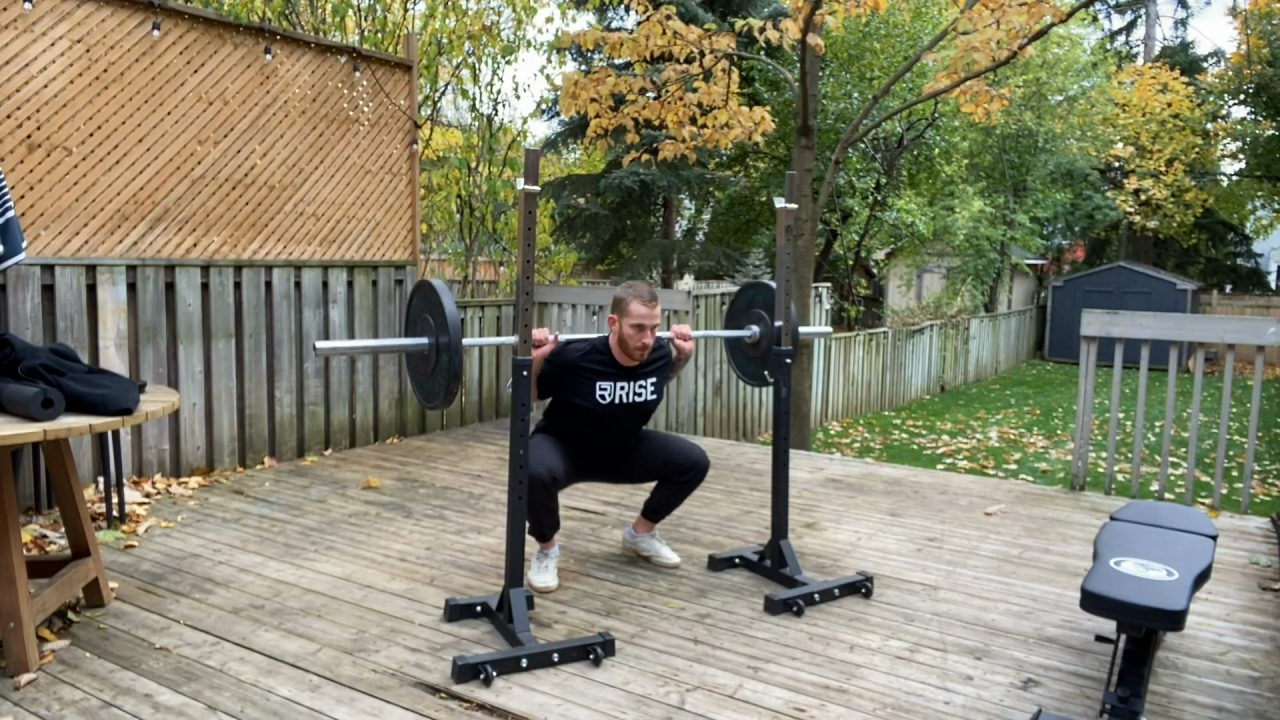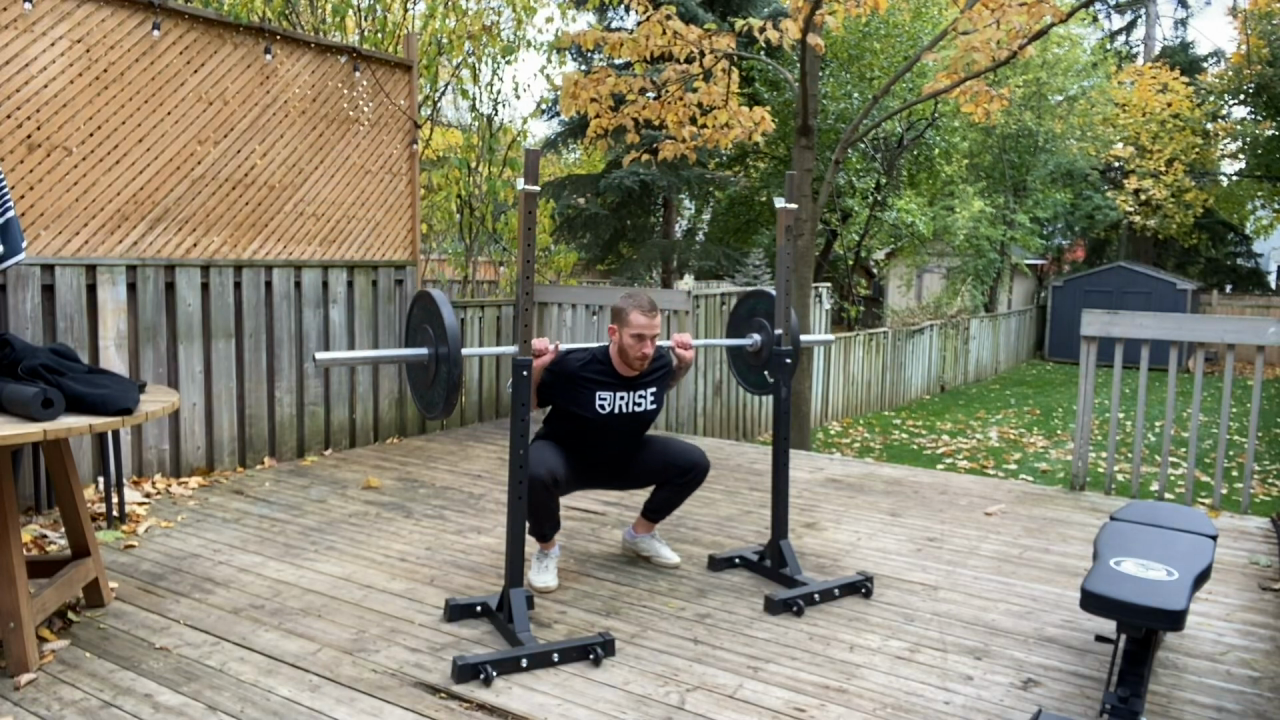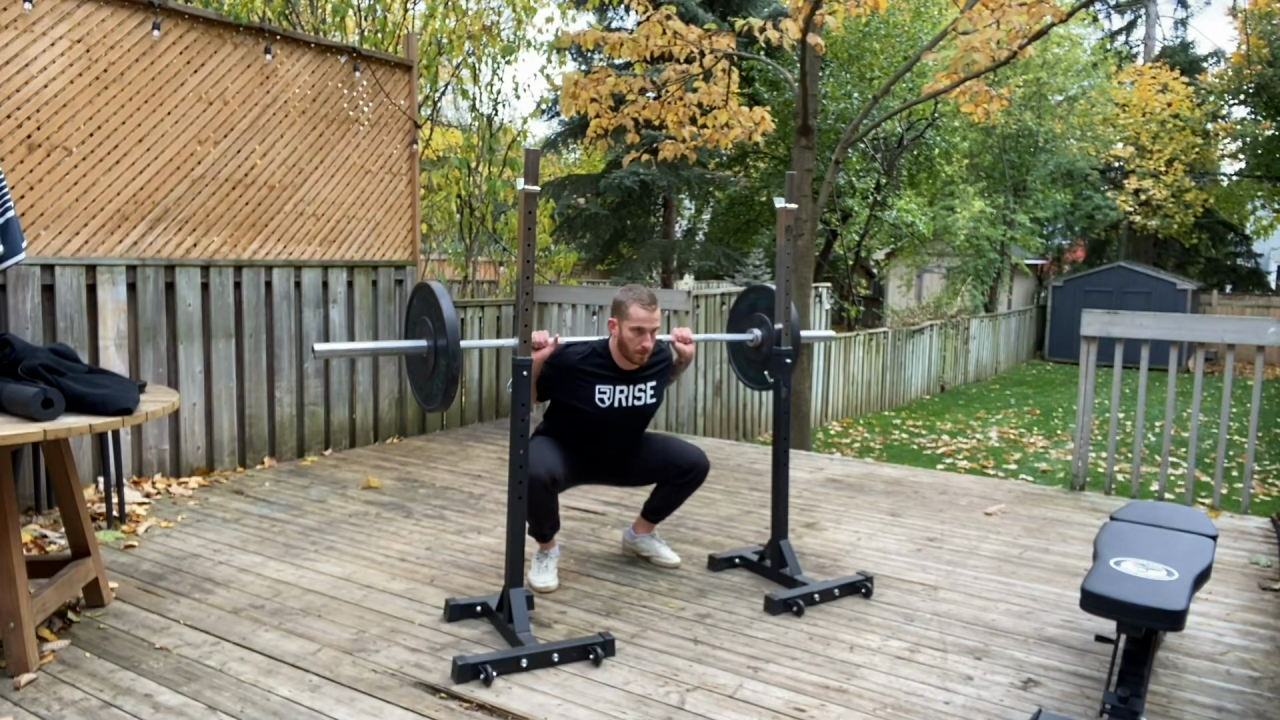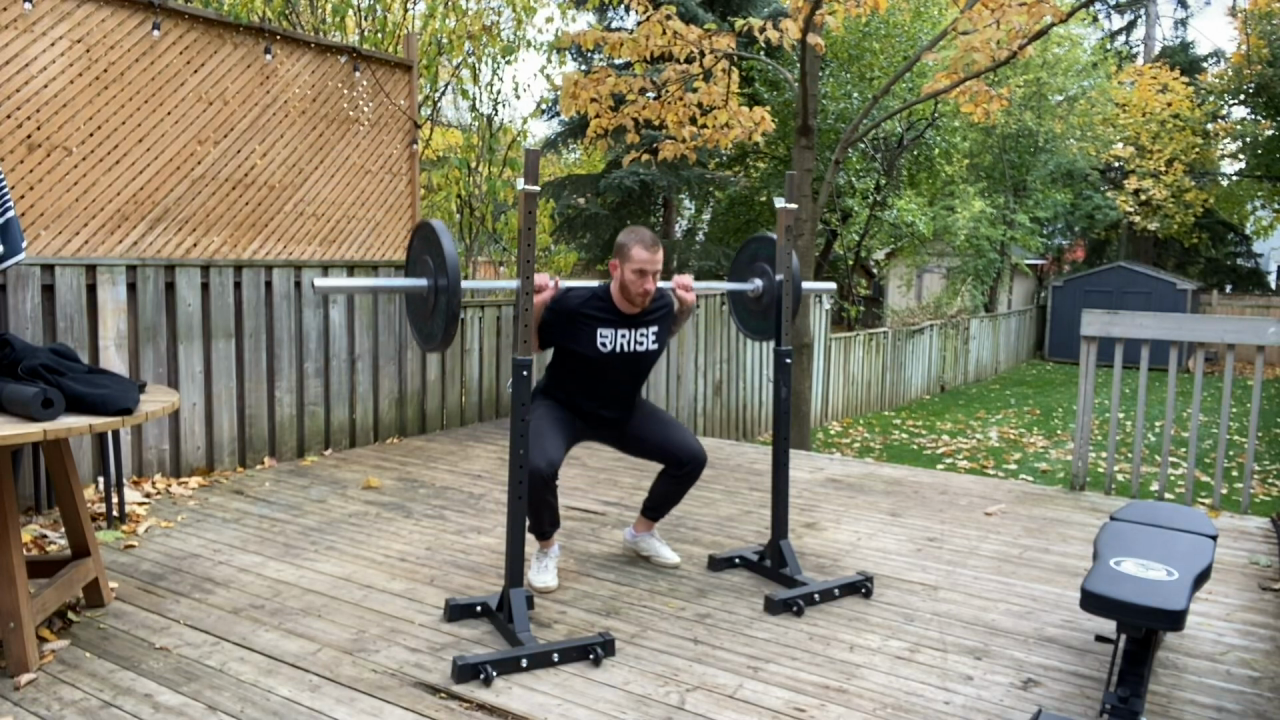
dt=0.3s
person 1, frame 1
left shoulder: (659, 353)
right shoulder: (574, 359)
left wrist: (684, 353)
right wrist: (535, 359)
left hip: (623, 449)
right hip: (563, 446)
left knee: (693, 461)
right knee: (537, 471)
left ankle: (640, 533)
right ankle: (546, 550)
person 1, frame 2
left shoulder: (659, 363)
right shoulder: (574, 368)
left wrist: (684, 362)
right wrist: (535, 369)
left hip: (625, 458)
right hip: (564, 456)
left knee: (694, 463)
right knee: (537, 473)
left ankle: (640, 533)
right ankle: (546, 550)
person 1, frame 3
left shoulder: (658, 358)
right shoulder: (573, 362)
left wrist: (684, 356)
right wrist: (535, 363)
left hip: (624, 454)
right hip: (564, 450)
left knee: (693, 463)
right knee: (537, 473)
left ankle: (640, 533)
right ankle: (546, 550)
person 1, frame 4
left shoulder: (662, 304)
right shoulder: (575, 305)
left wrist: (686, 307)
right wrist: (536, 307)
left hip: (623, 409)
right hip: (560, 407)
left knee: (690, 456)
right knee: (539, 466)
left ankle: (641, 533)
right ankle: (545, 549)
